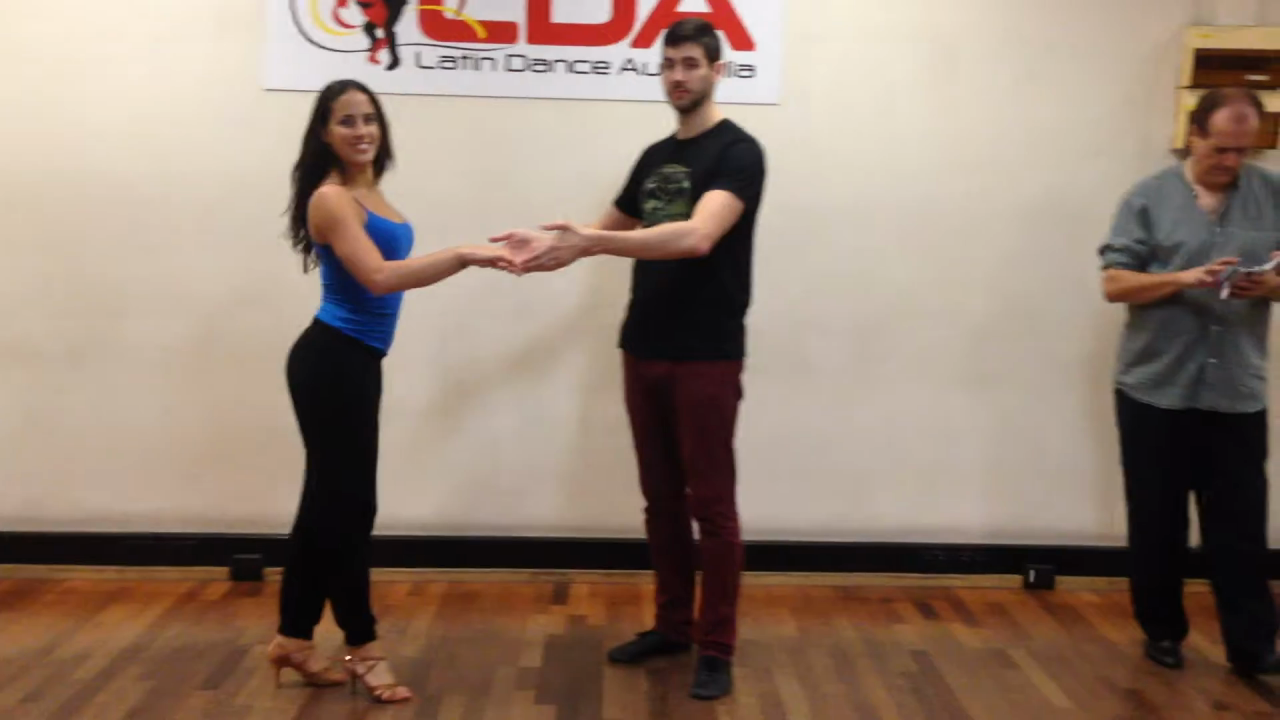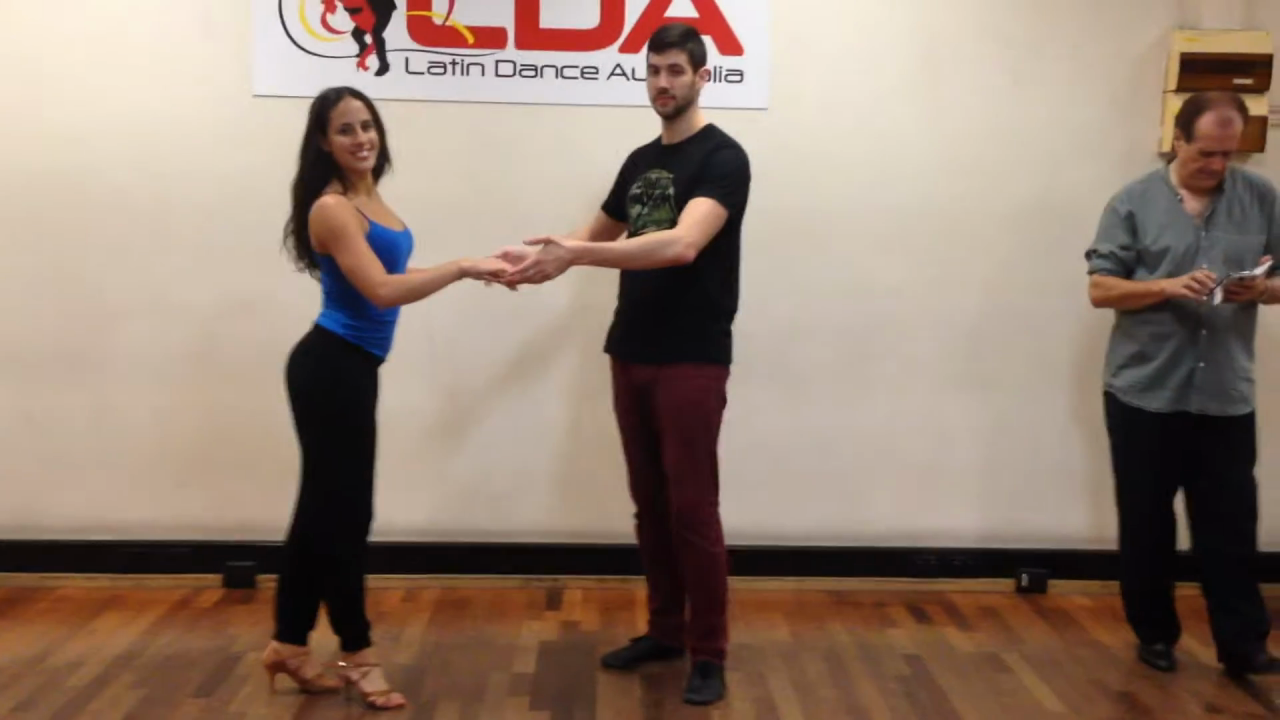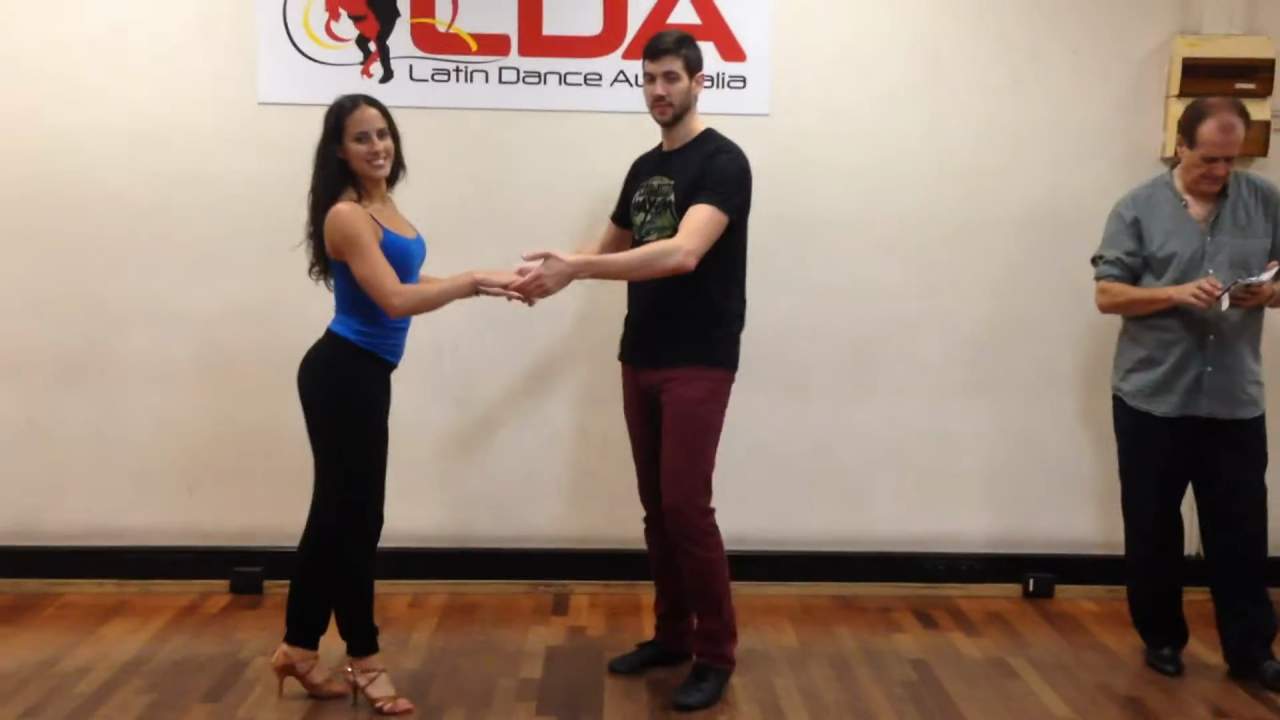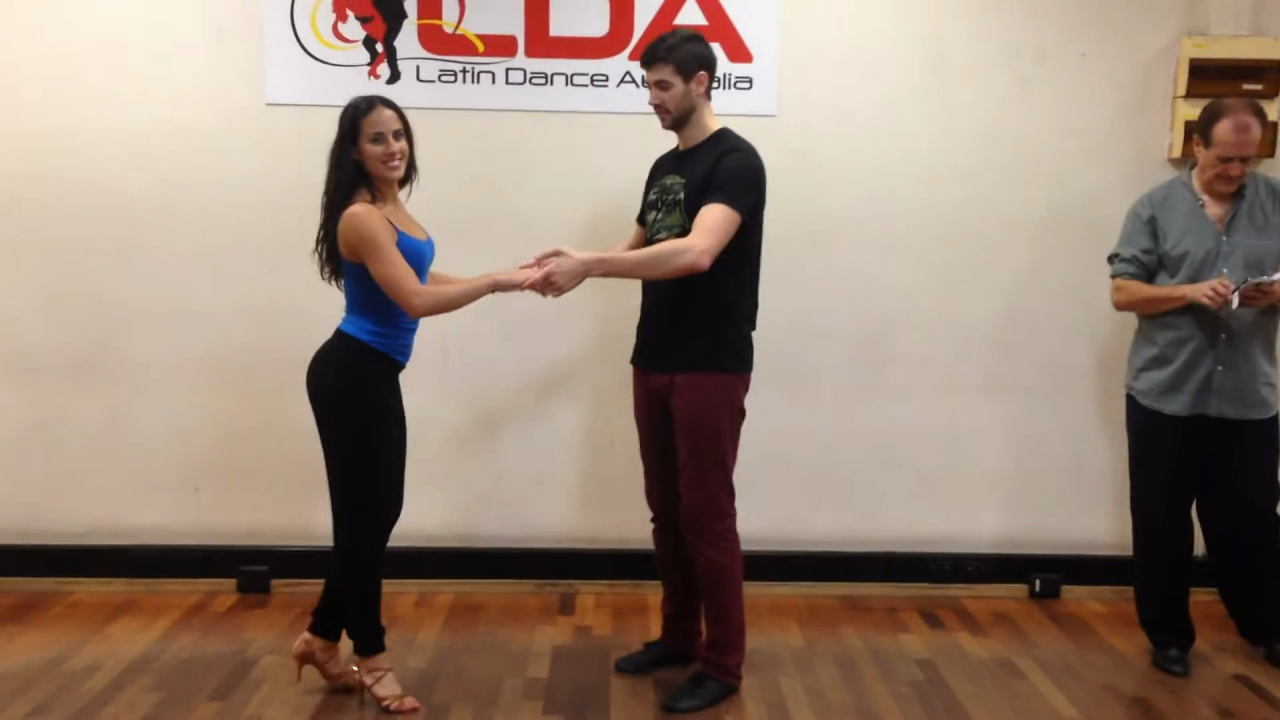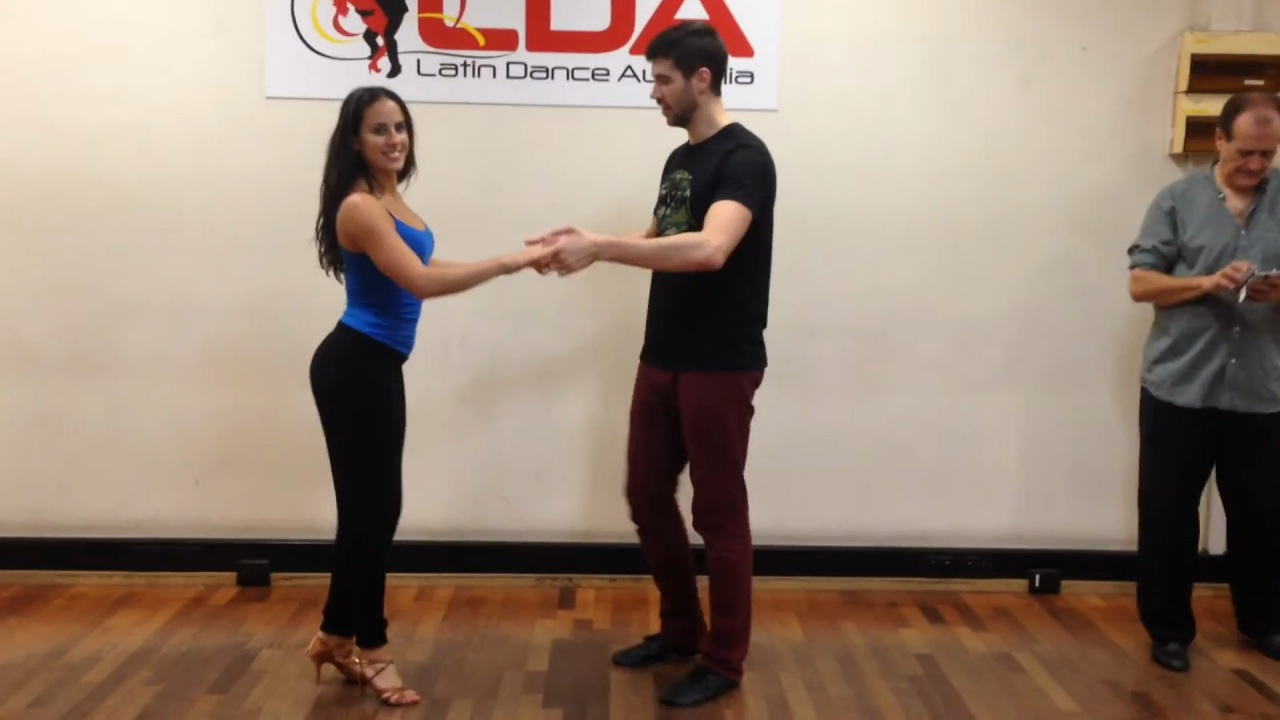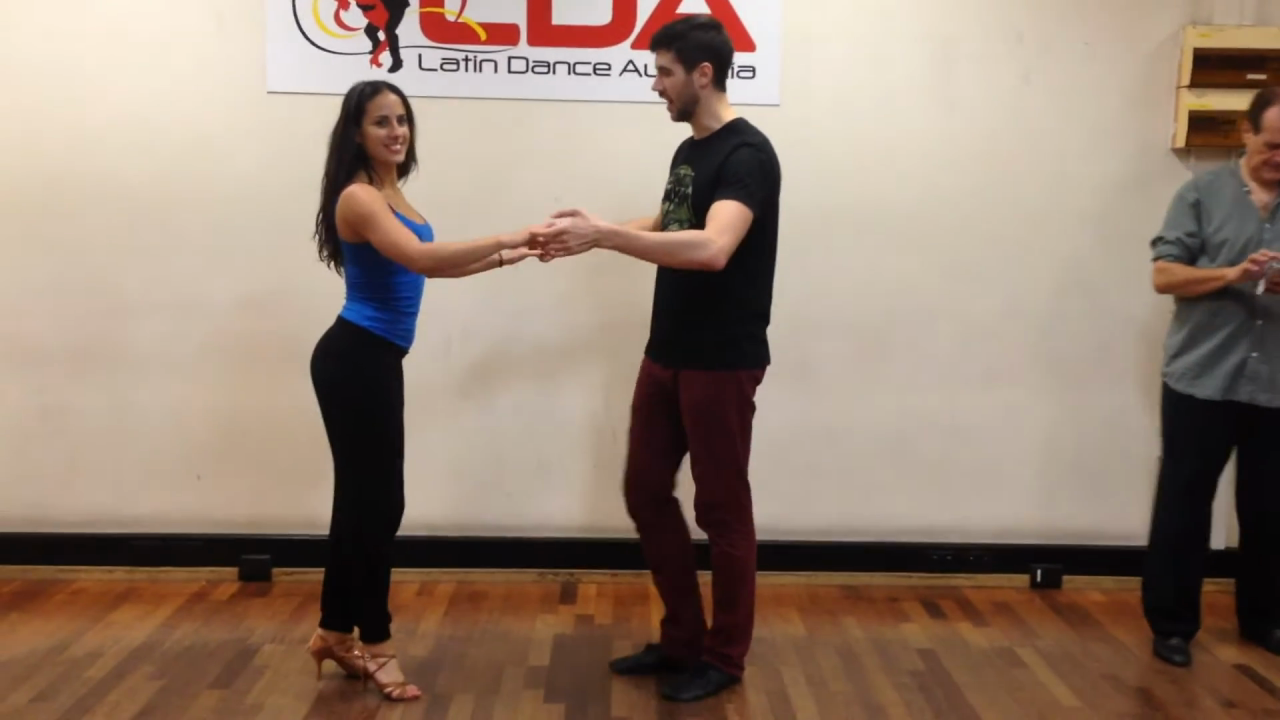
dt=0.2s
person 1, frame 1
left shoulder: (737, 152)
right shoulder: (656, 156)
left elbow: (697, 237)
right elbow: (614, 229)
left wrist: (587, 243)
right wrist: (552, 241)
left hip: (706, 356)
right hip: (645, 350)
left knee: (711, 502)
right knee: (661, 497)
left ankle: (716, 647)
right ankle: (672, 625)
person 1, frame 2
left shoulder: (721, 157)
right shoulder: (640, 161)
left elbow: (682, 246)
right elbow: (599, 237)
left wrist: (574, 255)
right wrist: (543, 255)
left hip: (693, 360)
right hip: (633, 355)
left knee: (692, 507)
right knee: (650, 502)
left ankle: (708, 652)
right ankle: (665, 630)
person 1, frame 3
left shoulder: (722, 161)
right shoulder: (644, 168)
left elbow: (684, 254)
right elbow: (612, 247)
left wrist: (577, 269)
right wrist: (557, 270)
left hip: (699, 361)
right hip: (641, 360)
left knee: (685, 505)
right knee: (657, 507)
left ankle: (715, 653)
right ankle: (672, 635)
person 1, frame 4
left shoulder: (734, 160)
right shoulder: (664, 167)
left elbow: (696, 254)
left wrist: (590, 265)
right wrist: (574, 265)
left hip: (711, 367)
right hip: (654, 363)
left knee: (705, 512)
right knee: (666, 510)
left ankle: (723, 663)
right ankle: (679, 636)
person 1, frame 5
left shoulder: (743, 157)
right shoulder: (680, 158)
left elbow: (709, 250)
left wrist: (601, 248)
right wrist: (588, 243)
left hip: (720, 365)
right hip: (662, 360)
left knee: (718, 511)
right knee: (646, 496)
left ankle: (723, 659)
right ankle: (679, 629)
person 1, frame 6
left shoulder: (746, 154)
right shoulder: (688, 151)
left elbow: (712, 249)
left wrist: (603, 235)
right wrist: (592, 232)
left hip: (722, 363)
right hip: (667, 356)
left knee: (721, 509)
right knee: (645, 491)
left ankle: (725, 655)
right ankle: (681, 638)
person 2, frame 1
left shoulder: (370, 193)
right shoulder: (331, 198)
left elbow: (397, 273)
right elbow: (378, 277)
left wrist: (468, 259)
right wrist: (460, 254)
left hip: (353, 362)
right hip: (332, 363)
left knee: (328, 500)
right knee: (348, 504)
left ankle: (293, 638)
right ankle: (362, 646)
person 2, frame 2
left shoulder: (368, 198)
right shoulder: (332, 207)
left elbow: (394, 278)
right elbow: (381, 290)
left wrist: (467, 270)
right wrist: (461, 268)
left hip: (348, 368)
right hip: (331, 369)
left knee: (323, 506)
right knee: (344, 510)
left ankle: (288, 644)
right ankle: (356, 652)
person 2, frame 3
left shoulder: (382, 205)
right shoulder: (347, 216)
left elbow: (406, 282)
right elbow: (395, 301)
left wrist: (479, 286)
right wrist: (474, 280)
left hip: (361, 374)
right hip: (343, 375)
left knee: (337, 511)
right knee: (355, 516)
left ankle: (298, 648)
right ankle: (363, 659)
person 2, frame 4
left shoulder: (391, 207)
right shoulder: (361, 216)
left elbow: (420, 280)
right elbow: (416, 300)
left wrist: (499, 279)
right wrist: (496, 281)
left hip: (372, 374)
right hip: (351, 375)
left knee: (374, 509)
right knee: (363, 513)
left ankle: (322, 637)
right ankle: (369, 656)
person 2, frame 5
left shoulder: (389, 199)
right shoulder: (360, 207)
left elbow: (425, 267)
right elbow: (421, 282)
left wrist: (511, 261)
right wrist: (508, 261)
left hip: (376, 366)
right hip: (353, 368)
left knee: (373, 505)
right knee: (368, 507)
left ankle: (336, 635)
right ankle: (370, 648)
person 2, frame 6
left shoulder: (390, 193)
right shoulder: (359, 197)
left elbow: (426, 260)
right elbow: (422, 260)
left wrist: (505, 257)
right wrist: (507, 238)
left hip: (375, 359)
right hip: (355, 360)
left knee: (363, 498)
right knee: (374, 500)
left ankle: (335, 632)
right ankle: (374, 643)
person 3, frame 1
right shoulder: (1148, 197)
right elbow: (1114, 284)
right wrist: (1183, 277)
right hip: (1154, 390)
right knee: (1156, 518)
right ankle: (1161, 630)
person 3, frame 2
right shoulder: (1134, 202)
right elbow: (1100, 288)
right wrist: (1168, 287)
left hip: (1226, 397)
right hip: (1143, 393)
left knee: (1231, 522)
right knee: (1145, 521)
right ankle: (1153, 633)
person 3, frame 3
right shoulder: (1138, 207)
right elbow: (1107, 294)
right wrist: (1175, 293)
right hip: (1151, 398)
right knee: (1152, 525)
right ankle: (1161, 637)
person 3, frame 4
right shoulder: (1155, 207)
right elbow: (1123, 292)
right wrist: (1190, 292)
right hip: (1165, 397)
right knee: (1161, 524)
right ankle: (1168, 637)
person 3, frame 5
right shoulder: (1178, 200)
right elbow: (1140, 282)
right wrist: (1206, 282)
right hip: (1179, 389)
right knee: (1168, 516)
right ankle: (1169, 631)
person 3, frame 6
right shoulder: (1202, 193)
right elbow: (1163, 275)
right wrist: (1231, 274)
right hip: (1200, 381)
right knee: (1183, 507)
right ankle: (1172, 625)
